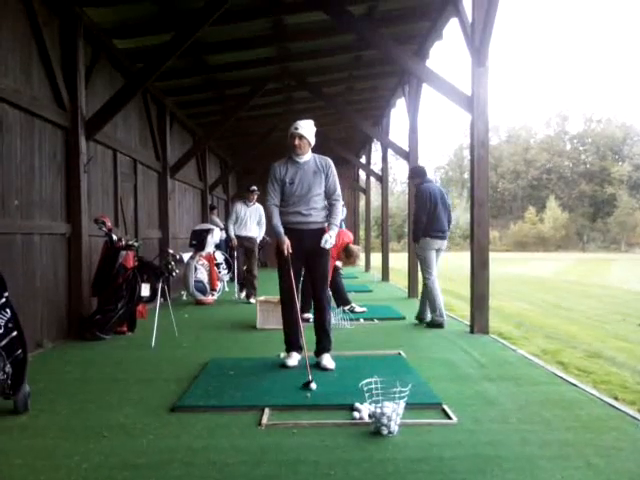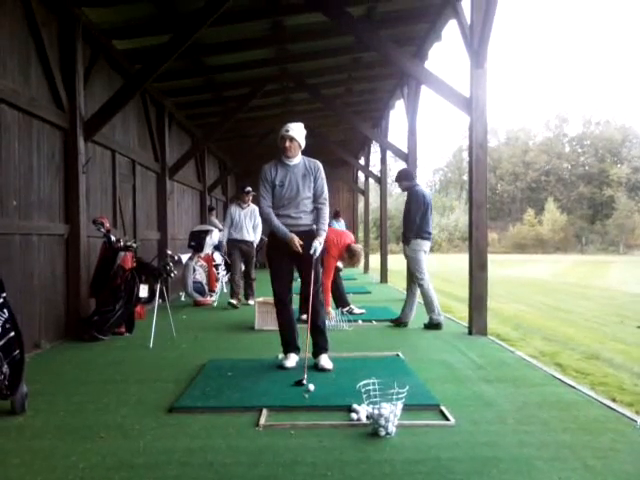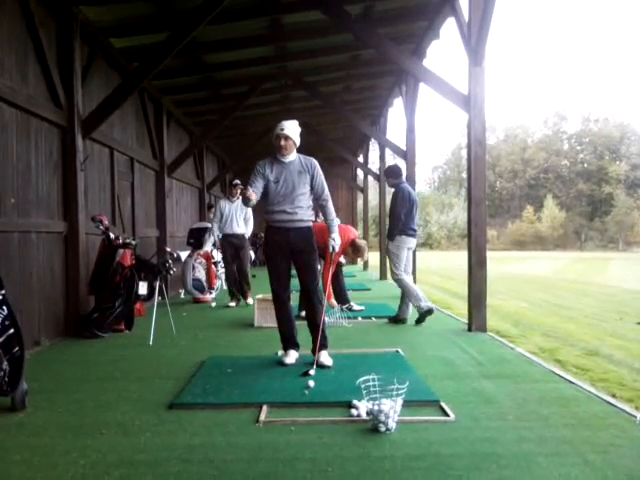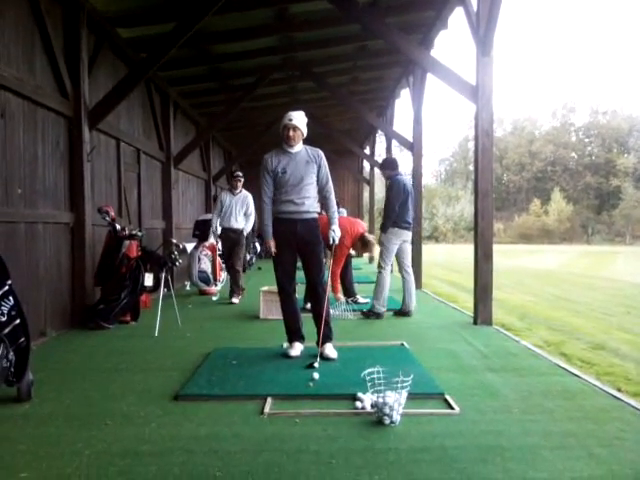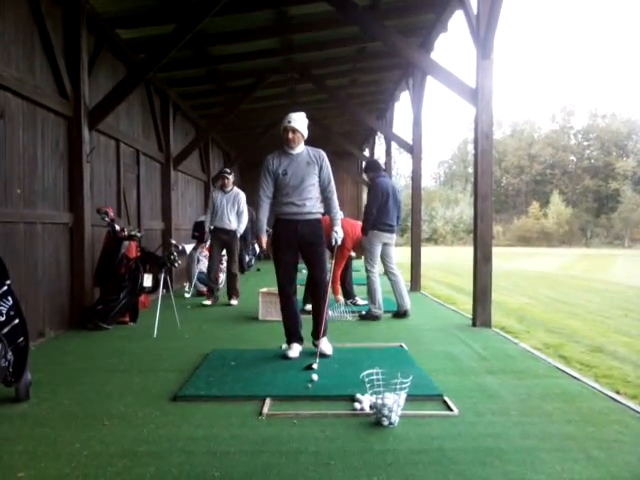
dt=0.4s
person 1, frame 1
left shoulder: (325, 164)
right shoulder: (279, 168)
left elbow: (335, 199)
right elbow: (272, 204)
left wrist: (333, 229)
right wrist: (280, 235)
left hip: (317, 235)
right hip: (290, 236)
left knee: (321, 295)
right knee: (288, 295)
left ankle: (324, 350)
right ankle: (293, 349)
person 1, frame 2
left shoulder: (314, 167)
right shoulder: (269, 170)
left elbow: (322, 204)
right elbow: (265, 207)
left wrist: (320, 235)
right wrist: (286, 235)
left hip: (308, 237)
right hip: (279, 239)
left knee: (314, 295)
right knee: (282, 297)
left ankle: (321, 351)
right ankle: (291, 350)
person 1, frame 3
left shoulder: (310, 165)
right shoulder: (264, 167)
left elbow: (323, 198)
right elbow: (252, 192)
left wrist: (333, 230)
right wrist: (248, 197)
left hip: (303, 233)
right hip: (275, 235)
left knee: (312, 291)
right knee: (280, 294)
left ankle: (320, 348)
right ankle: (290, 347)
person 1, frame 4
left shoulder: (316, 156)
right shoulder: (271, 159)
left elbow: (327, 191)
right elbow: (266, 198)
left wrist: (334, 223)
right wrist: (268, 234)
left hip: (309, 225)
right hip: (282, 226)
left knee: (317, 284)
right knee: (286, 286)
left ankle: (325, 340)
right ankle: (295, 339)
person 1, frame 5
left shoulder: (318, 157)
right shoulder: (272, 161)
left elbow: (329, 192)
right elbow: (265, 197)
left wrist: (337, 223)
right wrist: (261, 230)
left hip: (312, 225)
right hip: (284, 227)
left knee: (319, 282)
right knee: (286, 287)
left ankle: (320, 335)
right ankle: (294, 340)
person 2, frame 1
left shoulder: (422, 190)
right shoulder: (441, 190)
left elbow: (420, 217)
right elbow: (449, 217)
left wrist: (415, 238)
right wrist: (444, 234)
left hip: (427, 239)
right hip: (441, 238)
left knee: (429, 278)
right knee: (432, 276)
left ankle: (438, 318)
right ankle: (424, 314)
person 2, frame 2
left shoulder: (415, 193)
right shoulder: (422, 192)
left elbow: (413, 220)
left wrist: (406, 240)
left hip: (416, 241)
right hip: (423, 240)
left knee: (422, 280)
right knee: (413, 280)
left ankle: (436, 318)
right ankle: (405, 317)
person 2, frame 3
left shoulder: (400, 190)
right shoulder: (408, 190)
left elbow: (398, 216)
left wrist: (391, 236)
left hip: (401, 237)
right hip: (410, 237)
left knee: (398, 275)
right knee: (406, 275)
left ankle: (424, 305)
right ankle: (403, 314)
person 2, frame 4
left shoulder: (396, 182)
right shoulder: (406, 182)
left elbow: (392, 208)
left wrist: (384, 228)
left hip: (394, 230)
right hip: (406, 230)
left knee: (384, 268)
right knee: (406, 269)
left ankle: (378, 309)
right ankle: (408, 307)
person 2, frame 5
left shoulder: (376, 184)
right shoulder: (392, 185)
left elbow: (370, 210)
right elbow: (398, 210)
left wrist: (365, 230)
left hip: (376, 232)
right hip: (390, 233)
left knee: (372, 271)
right knee: (392, 269)
left ankle: (375, 311)
right ankle: (404, 307)
person 3, frame 1
left shoulder: (259, 208)
right shoulder: (237, 205)
left elbow: (262, 225)
right elbow: (230, 222)
left wrist: (258, 239)
right wrist: (232, 236)
left hip: (252, 240)
right hip: (238, 239)
left knee: (252, 269)
right knee: (239, 266)
left ankle: (251, 294)
right ankle: (242, 287)
person 3, frame 2
left shoulder: (254, 209)
right shoulder: (232, 208)
left elbow: (258, 227)
right elbow: (226, 226)
left wrist: (255, 242)
right wrist: (224, 242)
left hip: (249, 243)
right hip: (234, 243)
left knee: (250, 272)
right knee: (235, 270)
left ankle: (249, 296)
right ankle: (235, 298)
person 3, frame 3
left shoulder: (244, 203)
right shoulder: (222, 203)
left elbow: (249, 220)
right elbow: (216, 221)
left wrist: (246, 235)
right wrist: (217, 237)
left hip: (241, 237)
right hip: (226, 238)
left knee: (244, 267)
right knee: (230, 269)
left ankle: (246, 294)
right ankle: (234, 297)
person 3, frame 4
left shoulder: (247, 196)
right shoulder: (223, 195)
left elbow: (251, 216)
right elbow: (216, 213)
left wrist: (245, 231)
right wrist: (213, 228)
left hip: (239, 233)
right hip: (225, 232)
left knee: (236, 264)
right knee: (228, 263)
left ankle: (235, 294)
right ankle: (238, 288)
person 3, frame 5
left shoulder: (239, 194)
right shoulder: (215, 194)
left elbow: (243, 216)
right elbow: (210, 212)
left wrist: (238, 232)
right wrist: (207, 229)
left hip: (232, 233)
right hip: (217, 232)
left knee: (232, 266)
right knee: (213, 263)
left ankle: (233, 295)
right ankle: (212, 294)
